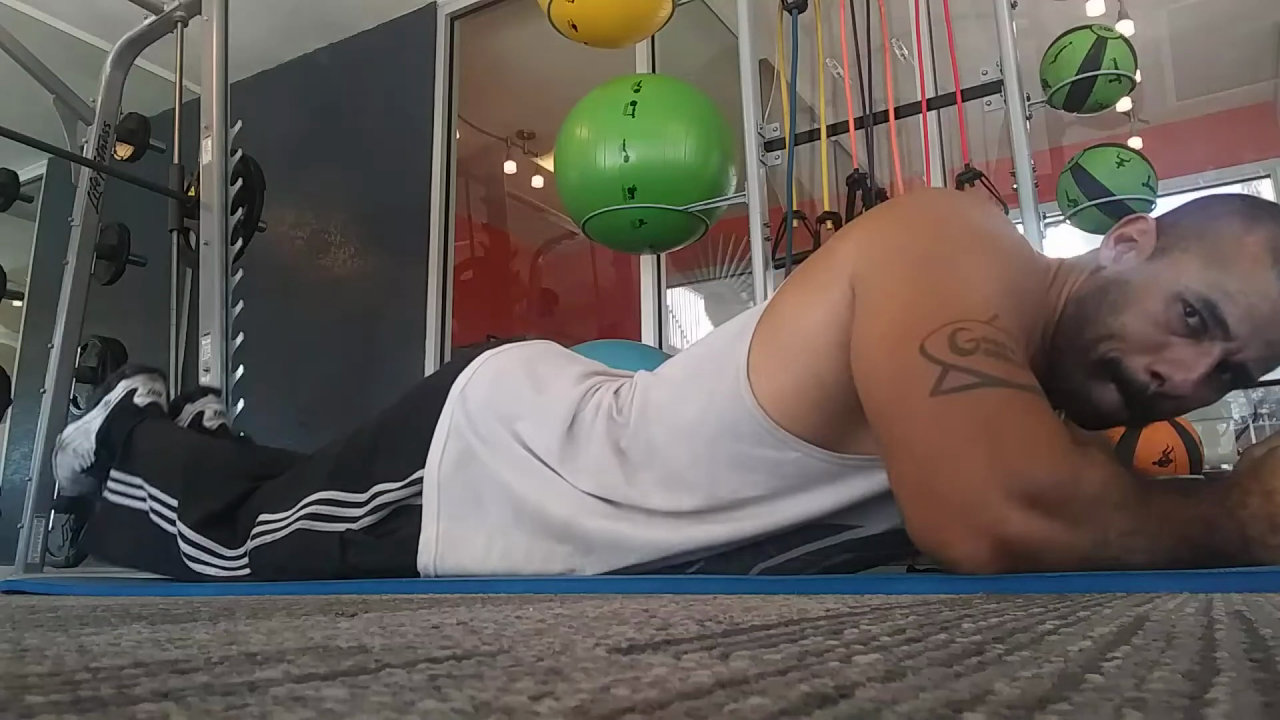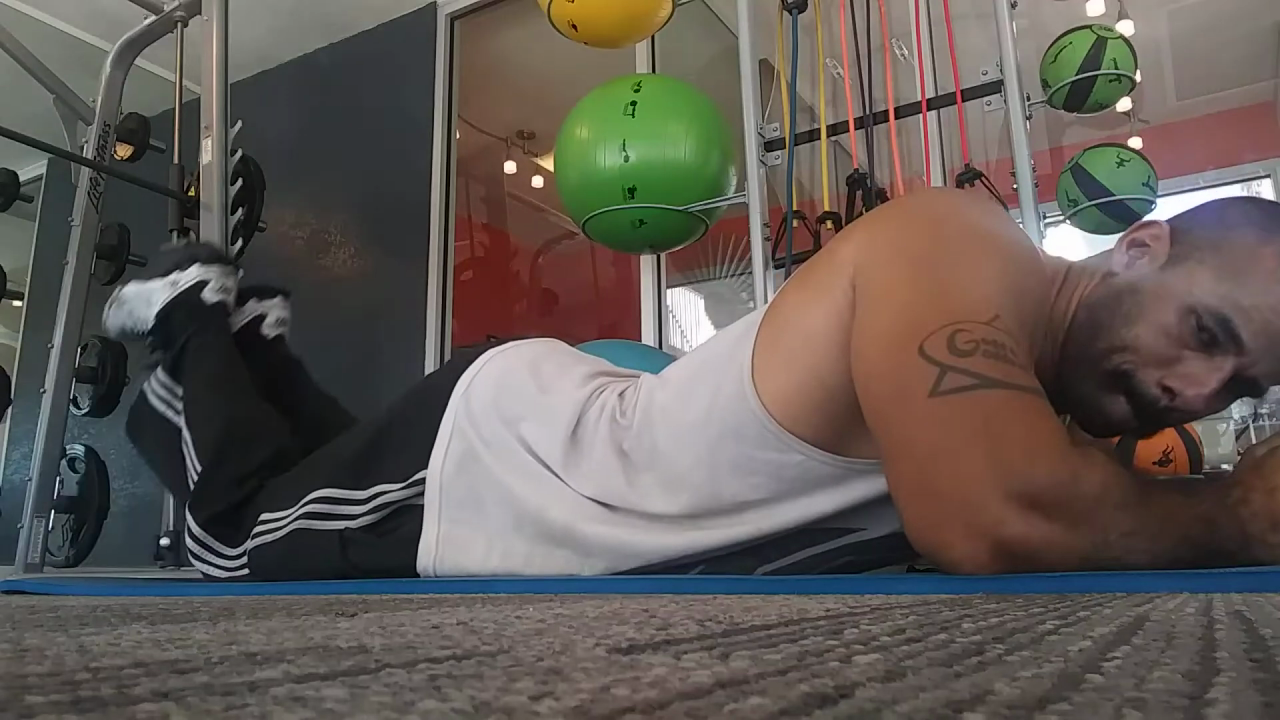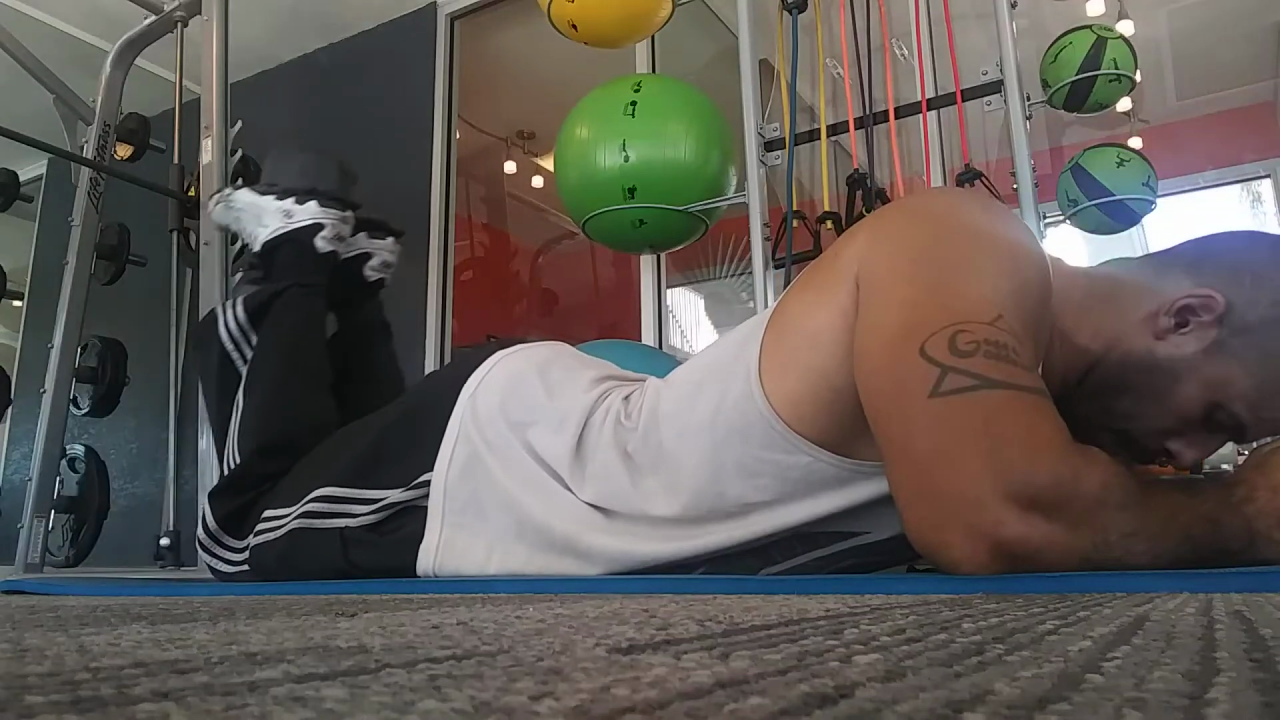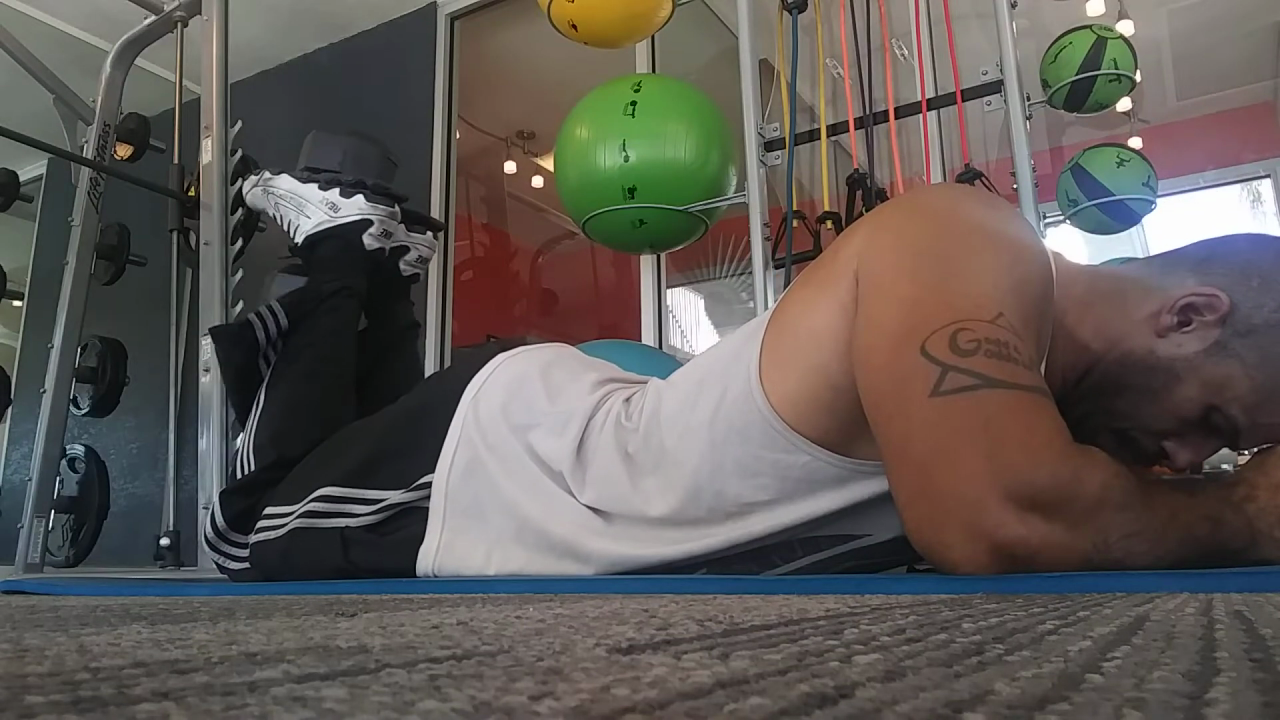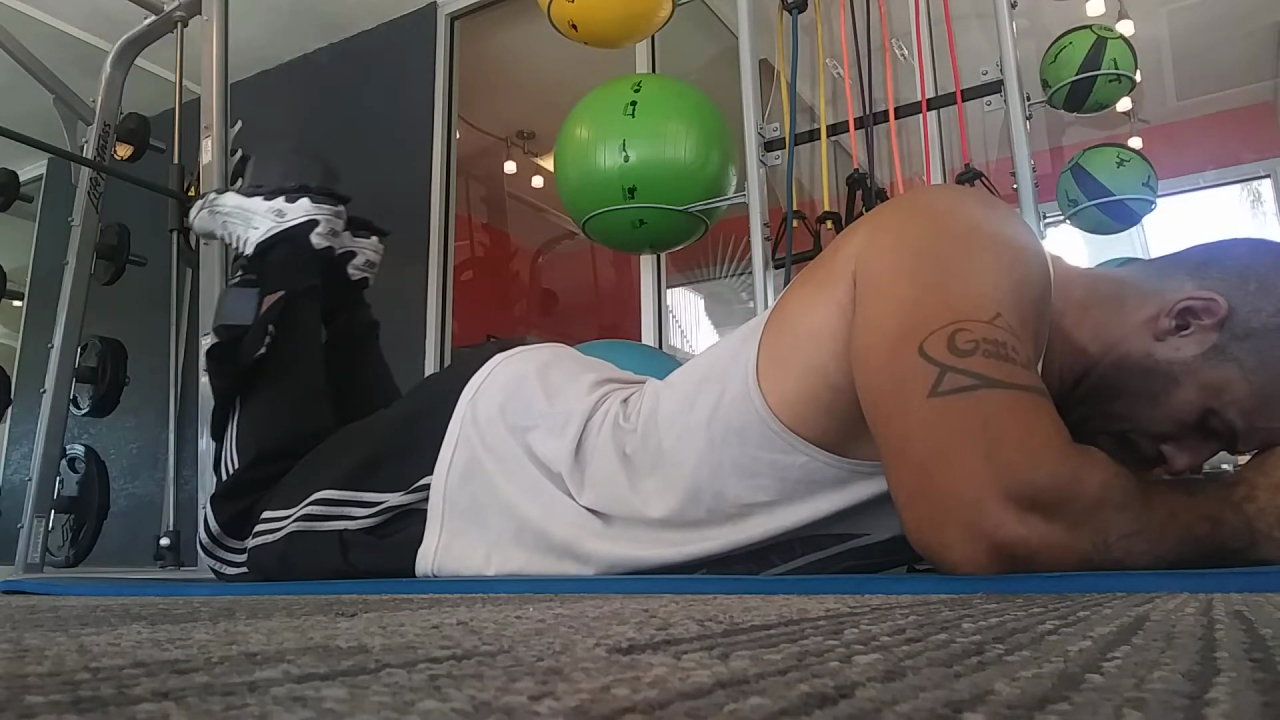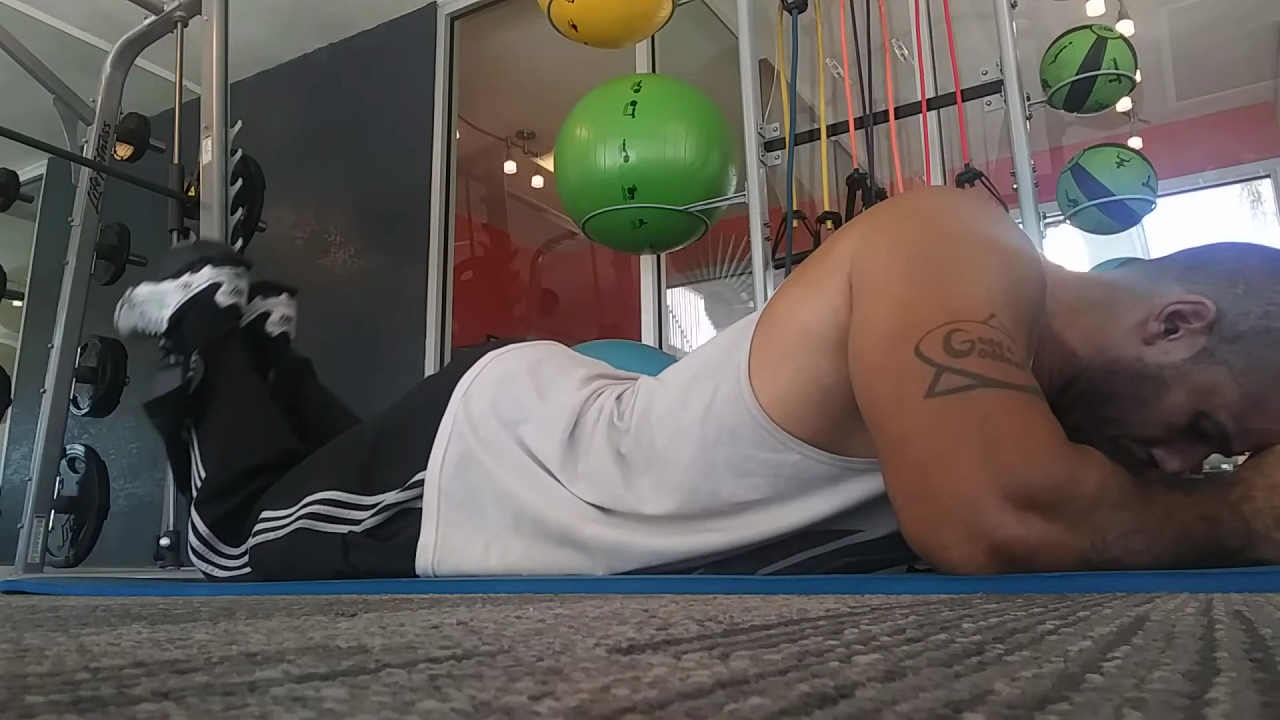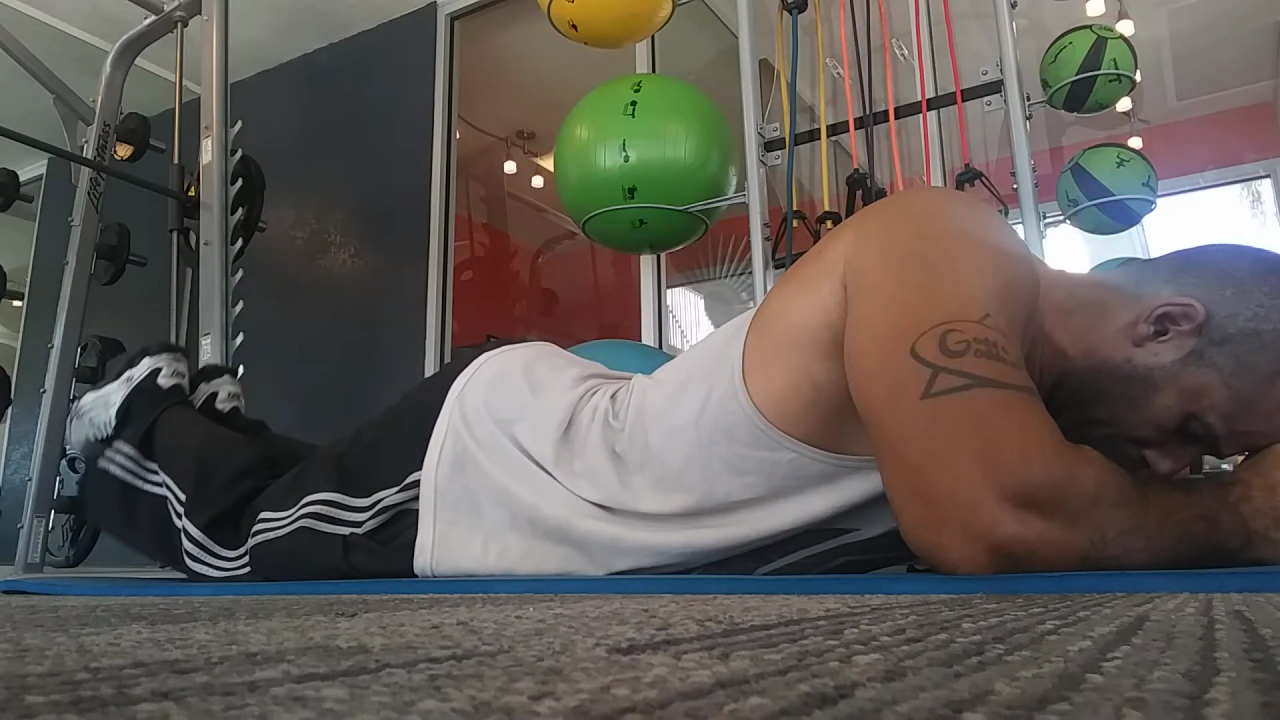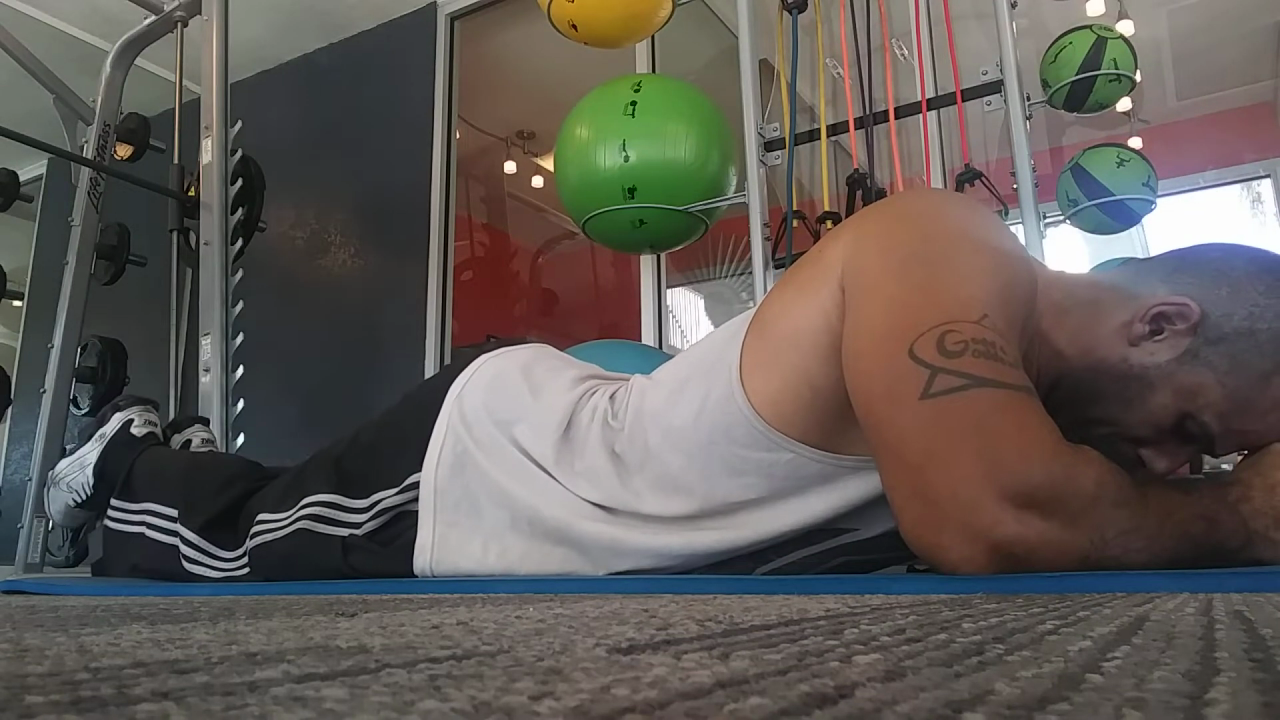
dt=0.4s
person 1, frame 1
left shoulder: (1028, 392)
right shoulder: (953, 250)
right elbow: (996, 521)
left hip: (549, 432)
right hip: (470, 459)
right knee: (231, 542)
left ankle: (181, 432)
right ankle: (139, 432)
person 1, frame 2
left shoulder: (1036, 399)
right shoulder: (959, 245)
right elbow: (993, 520)
left hip: (552, 427)
right hip: (471, 456)
right knee: (234, 532)
left ankle: (242, 337)
right ankle: (201, 321)
person 1, frame 3
left shoulder: (1033, 377)
right shoulder: (962, 251)
right elbow: (998, 520)
left hip: (560, 429)
right hip: (479, 453)
right knee: (244, 540)
left ankle: (338, 276)
right ankle: (304, 253)
person 1, frame 4
left shoulder: (1037, 370)
right shoulder: (962, 245)
right elbow: (999, 520)
left hip: (561, 431)
right hip: (485, 453)
right knee: (252, 534)
left ankle: (368, 278)
right ankle: (346, 257)
person 1, frame 5
left shoulder: (1035, 383)
right shoulder: (963, 246)
right elbow: (998, 521)
left hip: (563, 430)
right hip: (479, 459)
right knee: (247, 538)
left ankle: (322, 283)
right ankle: (297, 261)
person 1, frame 6
left shoulder: (1018, 371)
right shoulder: (954, 246)
right elbow: (997, 520)
left hip: (551, 425)
right hip: (466, 462)
right knee: (236, 539)
left ankle: (247, 338)
right ankle: (219, 324)
person 1, frame 7
left shoulder: (1008, 368)
right shoulder: (947, 249)
right elbow: (993, 519)
left hip: (549, 430)
right hip: (466, 461)
right knee: (234, 541)
left ankle: (193, 412)
right ankle: (160, 414)
person 1, frame 8
left shoulder: (1015, 379)
right shoulder: (944, 250)
right elbow: (992, 519)
left hip: (543, 434)
right hip: (461, 465)
right knee: (230, 552)
left ankle: (164, 457)
right ankle: (134, 462)
